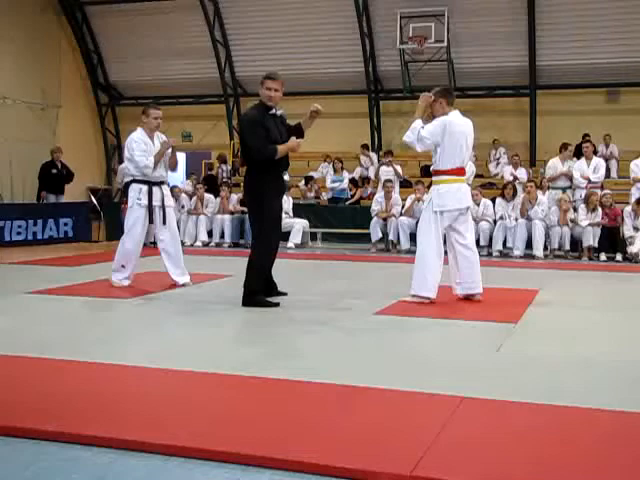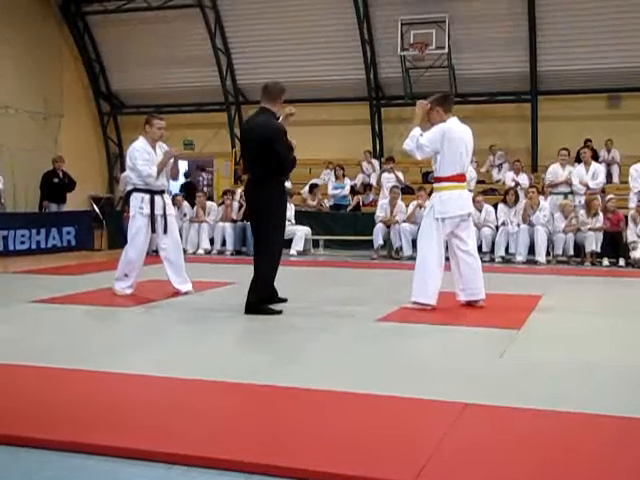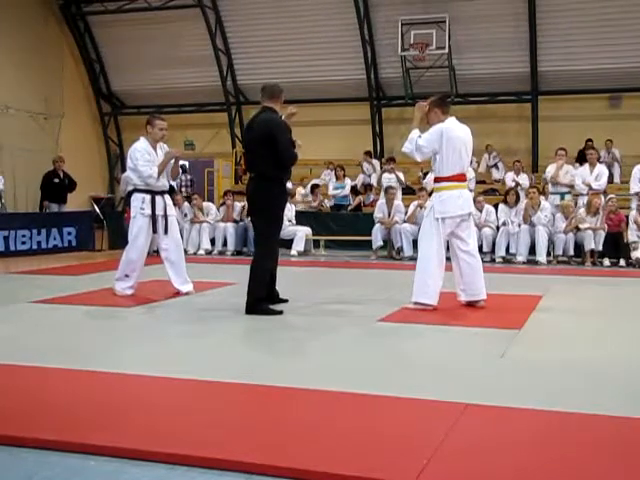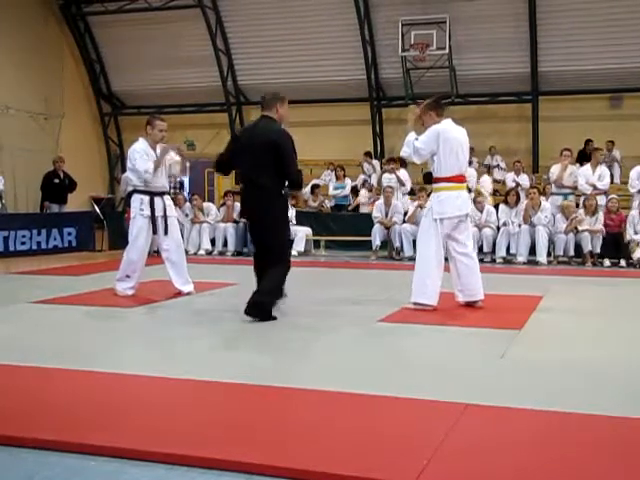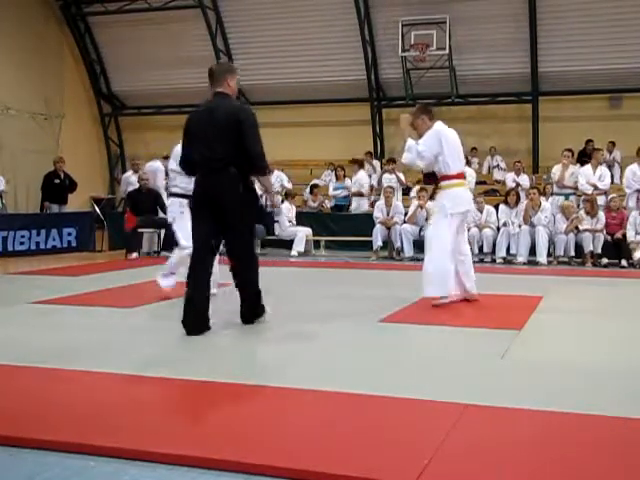
dt=0.7s
person 1, frame 1
left shoulder: (276, 116)
right shoulder: (251, 117)
left elbow: (294, 133)
right elbow: (262, 153)
left wrist: (310, 117)
right wrist: (288, 146)
left hip: (273, 182)
right hip: (260, 184)
left knee: (271, 237)
right knee: (264, 239)
left ankle: (266, 285)
right ankle: (252, 293)
person 1, frame 2
left shoulder: (251, 122)
right shoulder: (272, 126)
right elbow: (287, 163)
left wrist: (282, 119)
right wrist: (292, 151)
left hip: (255, 188)
right hip: (269, 191)
left knee: (264, 244)
right knee: (270, 247)
left ankle: (267, 292)
right ankle: (255, 301)
person 1, frame 3
left shoulder: (253, 122)
right shoulder: (276, 124)
right elbow: (288, 158)
right wrist: (294, 151)
left hip: (257, 186)
right hip: (270, 189)
left knee: (268, 242)
right knee: (266, 244)
left ankle: (268, 292)
right ankle: (255, 302)
person 1, frame 4
left shoulder: (242, 134)
right shoulder: (281, 135)
left elbow: (222, 165)
right elbow: (293, 175)
right wrist: (294, 189)
left hip: (248, 199)
right hip: (271, 201)
left knee: (262, 250)
right knee: (280, 258)
left ankle: (265, 295)
right ankle: (259, 305)
person 1, frame 5
left shoulder: (194, 117)
right shoulder: (241, 112)
left elbow: (187, 163)
right elbow: (256, 157)
right wrist: (270, 190)
left hip: (203, 189)
right hip: (234, 187)
left knee: (201, 253)
right knee: (242, 252)
left ankle: (194, 319)
right ankle: (251, 310)
person 2, frame 1
left shoulder: (444, 123)
right shoulder: (466, 123)
left elbow: (414, 140)
left wrist: (420, 110)
right wrist: (425, 113)
left hip: (444, 191)
right hip: (460, 189)
left knee: (429, 240)
right knee: (463, 241)
left ankle: (424, 292)
right ankle: (472, 289)
person 2, frame 2
left shoulder: (443, 130)
right shoulder: (465, 130)
left elbow: (414, 148)
left wrist: (418, 119)
right wrist: (424, 121)
left hip: (445, 198)
right hip: (461, 196)
left knee: (429, 247)
right knee: (465, 247)
left ankle: (424, 298)
right ankle: (474, 295)
person 2, frame 3
left shoulder: (441, 130)
right shoulder: (464, 130)
left elbow: (415, 150)
left wrist: (417, 121)
right wrist: (422, 123)
left hip: (445, 198)
right hip: (462, 195)
left knee: (431, 247)
right knee: (466, 247)
left ankle: (425, 298)
right ankle: (475, 295)
person 2, frame 4
left shoulder: (437, 131)
right shoulder: (460, 131)
left elbow: (413, 153)
left wrist: (412, 126)
right wrist: (419, 128)
left hip: (443, 198)
right hip: (460, 196)
left knee: (429, 248)
right knee: (463, 248)
left ankle: (424, 299)
right ankle: (473, 295)
person 2, frame 5
left shoulder: (436, 132)
right shoulder: (448, 132)
left elbow: (417, 158)
right elbow: (429, 163)
left wrist: (406, 132)
right wrist: (412, 133)
left hip: (451, 194)
right hip: (459, 193)
left knee: (439, 242)
right knee: (458, 244)
left ankle: (444, 292)
right ankle: (467, 290)
person 3, frame 1
left shoulder: (161, 138)
right shoulder: (135, 139)
left elbow: (172, 167)
right elbow: (146, 168)
left wrist: (173, 150)
right wrist: (162, 150)
left hip: (161, 191)
right hip: (141, 192)
left knee: (171, 235)
right knee: (133, 236)
left ankle: (180, 276)
right ankle: (120, 276)
person 3, frame 2
left shoulder: (162, 147)
right shoulder: (137, 148)
left elbow: (173, 176)
right elbow: (149, 177)
left wrist: (175, 160)
right wrist: (165, 159)
left hip: (162, 200)
right hip: (143, 201)
left knee: (172, 243)
right knee: (136, 246)
left ankle: (182, 284)
right ankle: (122, 284)
person 3, frame 3
left shoulder: (163, 148)
right shoulder: (138, 149)
left elbow: (173, 177)
right elbow: (150, 177)
left wrist: (176, 161)
right wrist: (166, 160)
left hip: (163, 200)
right hip: (144, 201)
left knee: (173, 244)
right knee: (137, 246)
left ankle: (183, 284)
right ankle: (123, 285)
person 3, frame 4
left shoulder: (165, 149)
right shoulder: (137, 149)
right elbow: (147, 174)
left wrist: (181, 158)
right wrist: (162, 155)
left hip: (163, 202)
right hip: (143, 203)
left knee: (174, 243)
right knee: (137, 247)
left ankle: (184, 284)
right ankle: (123, 285)
person 3, frame 5
right shoulder: (181, 150)
right hip: (180, 205)
left knee: (209, 247)
right knee: (188, 246)
left ankle: (208, 285)
right ankle: (166, 279)
